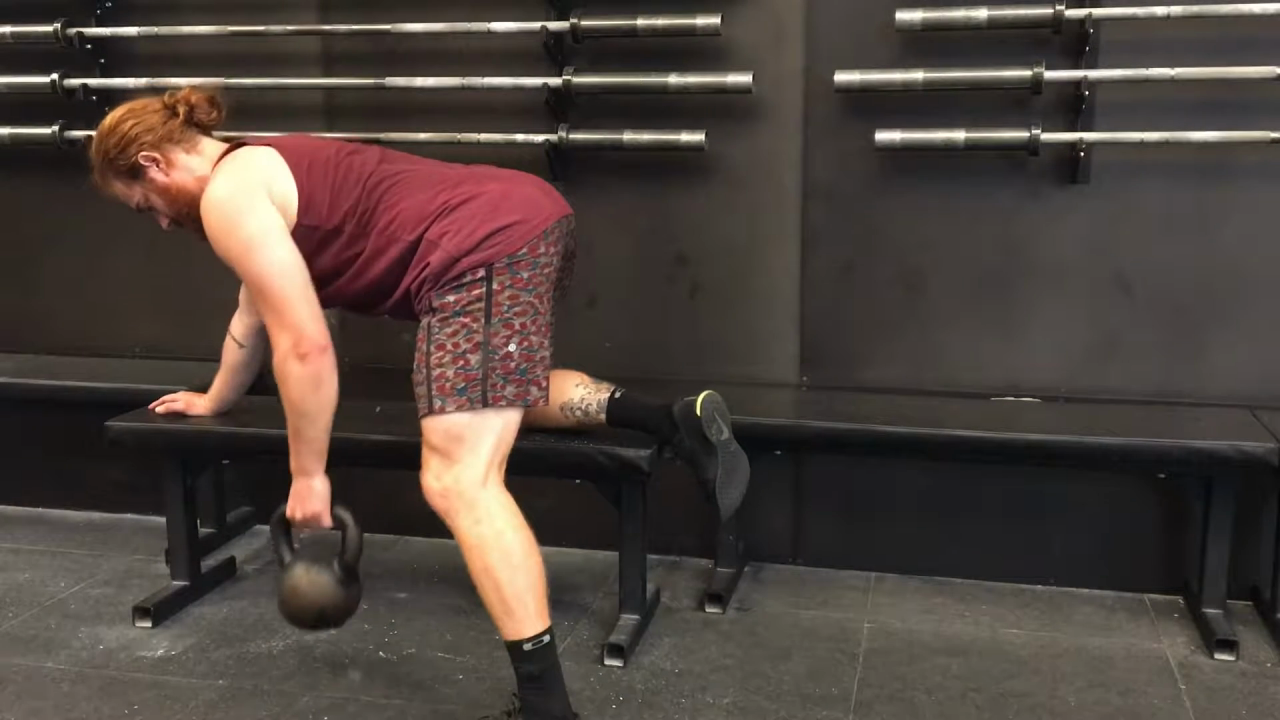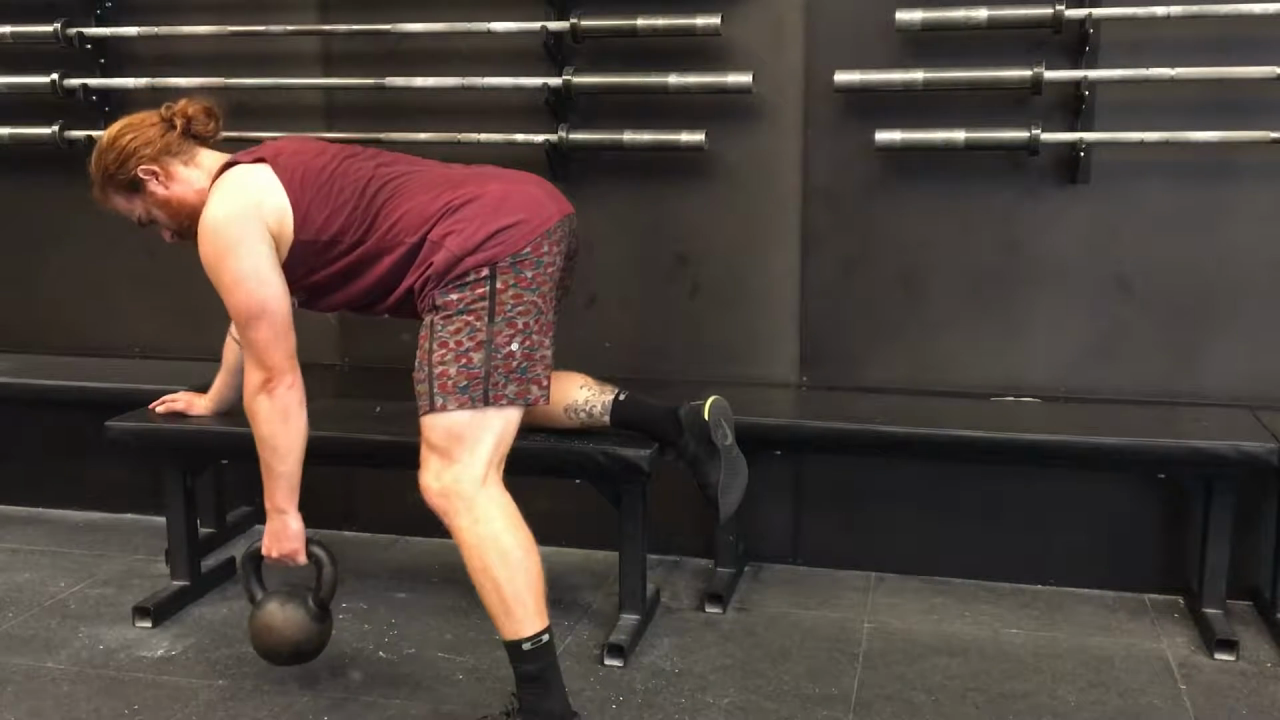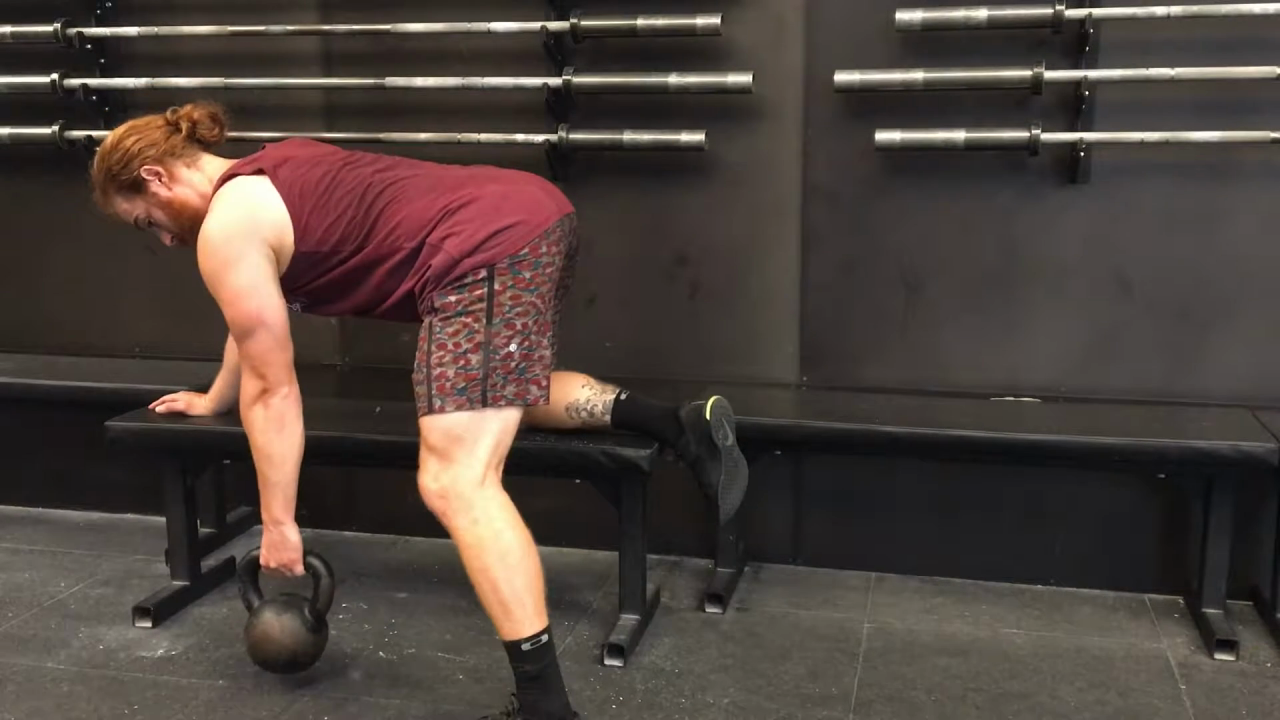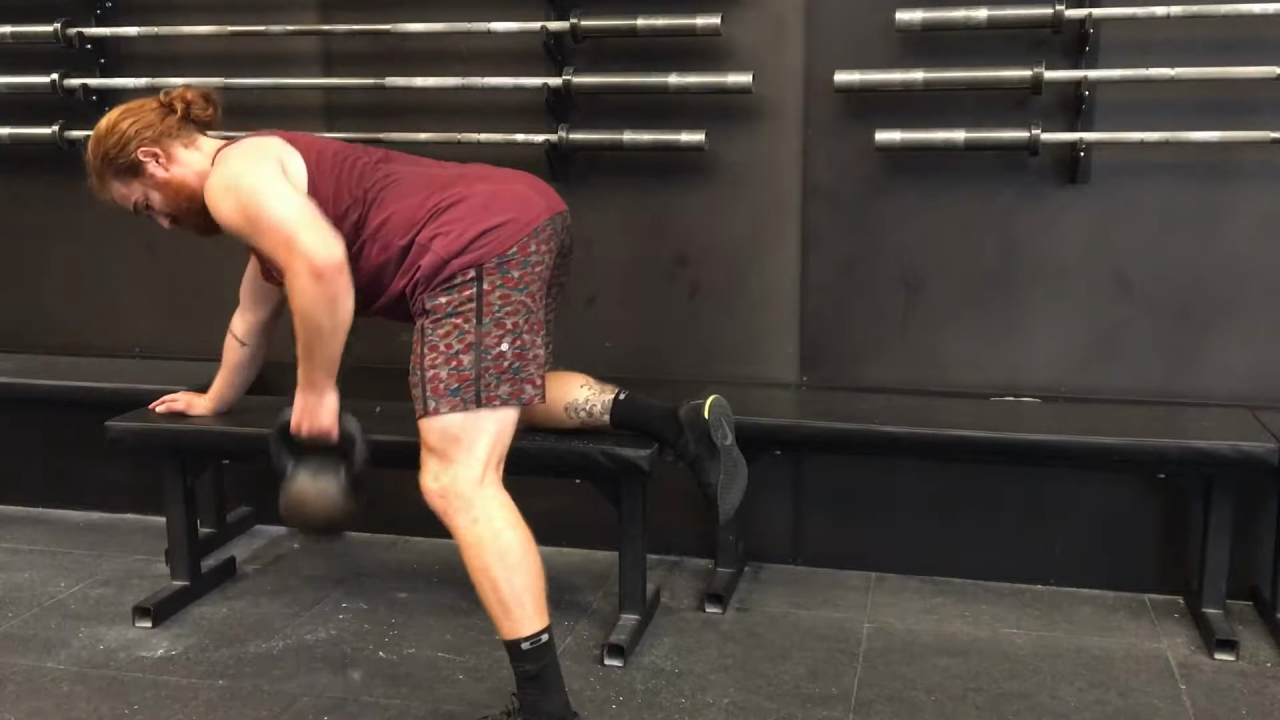
dt=0.4s
person 1, frame 1
left shoulder: (228, 196)
right shoulder: (263, 171)
left elbow: (305, 345)
right elbow: (256, 313)
left wrist: (309, 476)
right wrist: (214, 400)
left hip: (483, 249)
right hip: (526, 213)
left knee: (459, 484)
right knee: (498, 392)
right ankle: (677, 421)
person 1, frame 2
left shoulder: (226, 217)
right shoulder: (265, 175)
left elbow: (275, 378)
right elbow: (256, 323)
left wrist: (282, 514)
right wrist: (213, 401)
left hip: (487, 249)
right hip: (529, 211)
left knee: (457, 484)
right knee: (500, 391)
right ankle: (681, 424)
person 1, frame 3
left shoulder: (228, 229)
right shoulder: (267, 177)
left elbow: (272, 389)
right elbow: (257, 328)
left wrist: (278, 525)
right wrist: (212, 400)
left hip: (487, 251)
right hip: (530, 210)
left knee: (456, 484)
right knee: (503, 392)
right ankle: (682, 424)
person 1, frame 4
left shoulder: (232, 177)
right shoulder: (263, 164)
left elbow: (323, 264)
right elbow: (257, 311)
left wrist: (314, 393)
right wrist: (214, 399)
left hip: (478, 248)
right hip: (526, 212)
left knee: (459, 486)
right knee: (498, 391)
right ankle: (681, 424)
